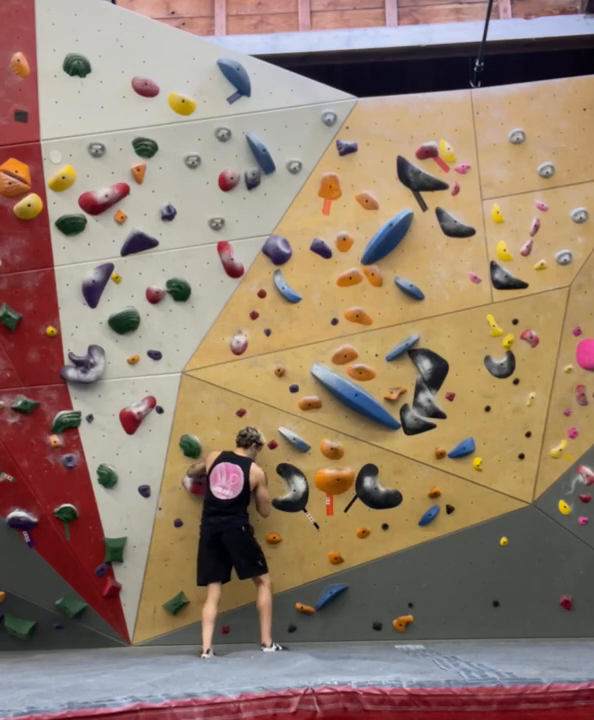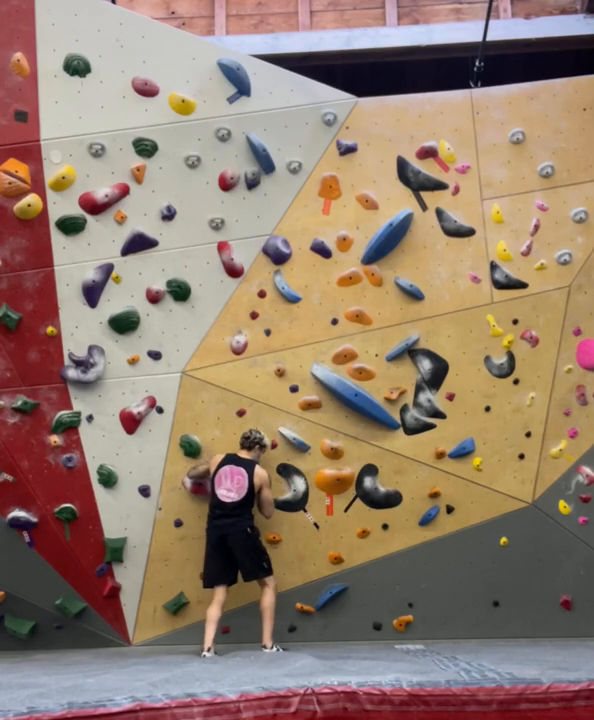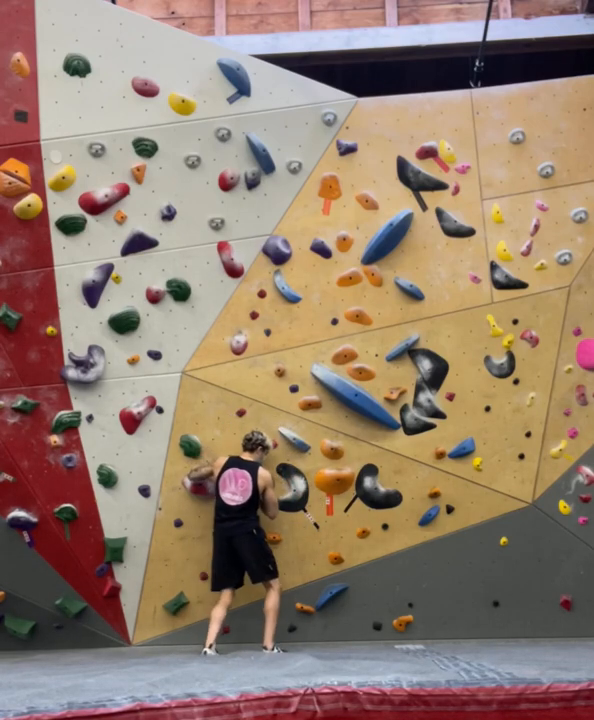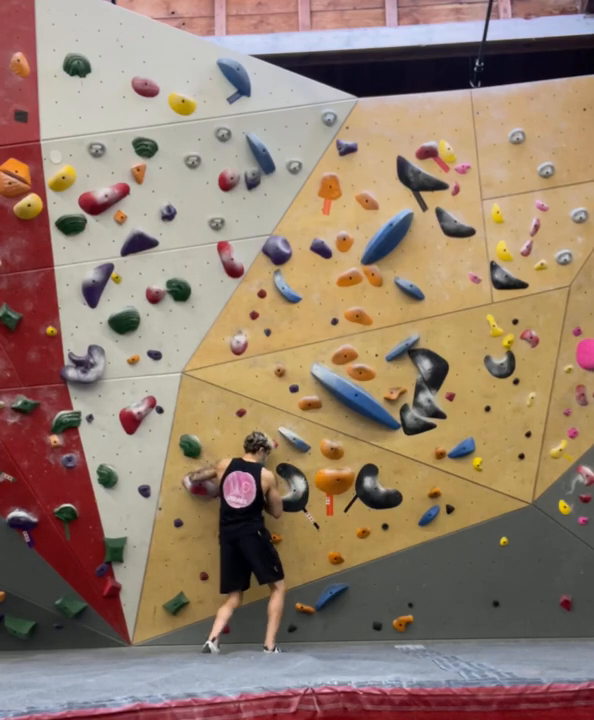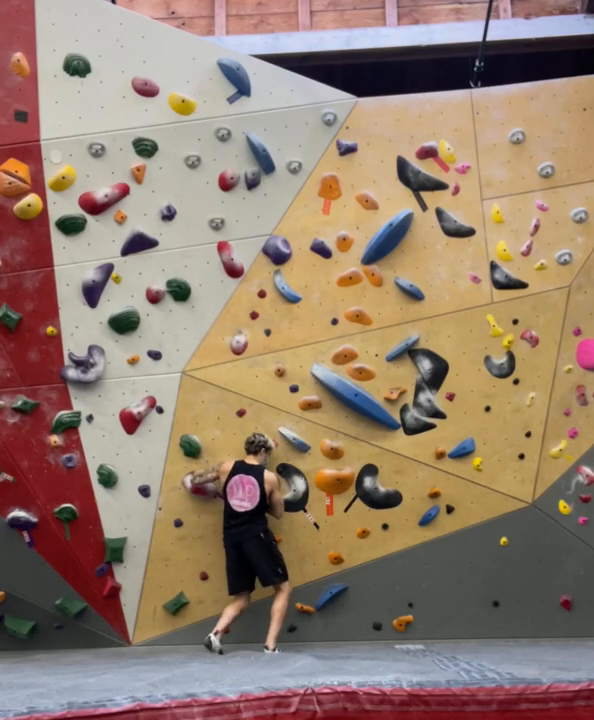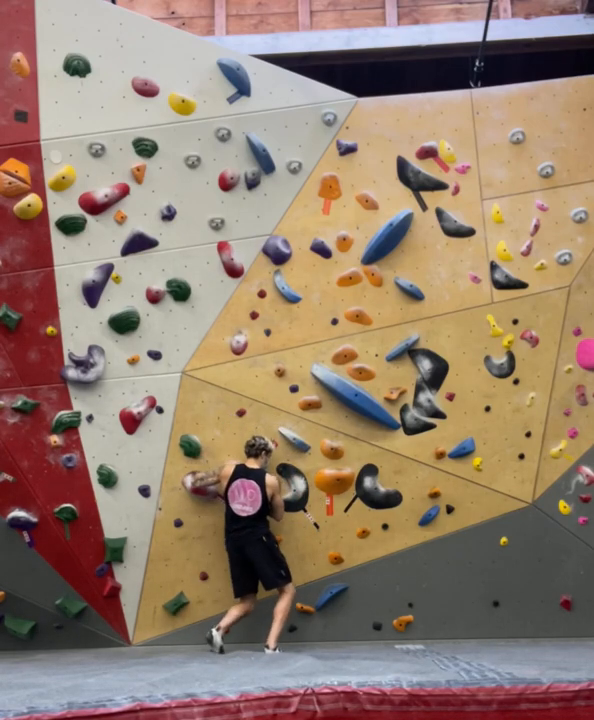
dt=0.1s
person 1, frame 1
left shoulder: (213, 457)
right shoulder: (256, 471)
left elbow: (191, 473)
right elbow: (265, 511)
left hip: (209, 530)
right hip: (236, 530)
left knee: (212, 594)
right knee: (264, 582)
left ankle: (206, 650)
right ankle: (267, 644)
person 1, frame 2
left shoulder: (217, 460)
right shoulder: (260, 473)
left elbow: (193, 473)
right elbow: (268, 512)
left hip: (215, 532)
right hip: (241, 531)
left knee: (219, 595)
right knee: (268, 585)
left ankle: (207, 648)
right ankle: (268, 645)
person 1, frame 3
left shoulder: (221, 463)
right shoulder: (263, 475)
right elbow: (272, 513)
left hip: (222, 534)
right hip: (248, 533)
left knee: (225, 597)
right knee: (273, 586)
left ankle: (209, 646)
right ankle: (269, 646)
person 1, frame 4
left shoulder: (224, 465)
right shoulder: (266, 475)
right elbow: (276, 512)
left hip: (228, 537)
right hip: (253, 535)
left knee: (233, 598)
right knee: (278, 588)
left ankle: (212, 640)
right ankle: (270, 646)
person 1, frame 5
left shoulder: (226, 468)
right shoulder: (269, 477)
left elbow: (195, 480)
right elbow: (278, 513)
left hip: (232, 539)
right hip: (257, 537)
left knee: (241, 599)
right knee: (283, 589)
left ankle: (215, 633)
right ankle: (270, 646)
person 1, frame 6
left shoulder: (227, 471)
right shoulder: (270, 481)
left elbow: (196, 482)
right elbow: (278, 515)
left hip: (234, 542)
right hip: (258, 540)
left knee: (246, 602)
right knee: (287, 591)
left ankle: (218, 630)
right ankle: (271, 645)
